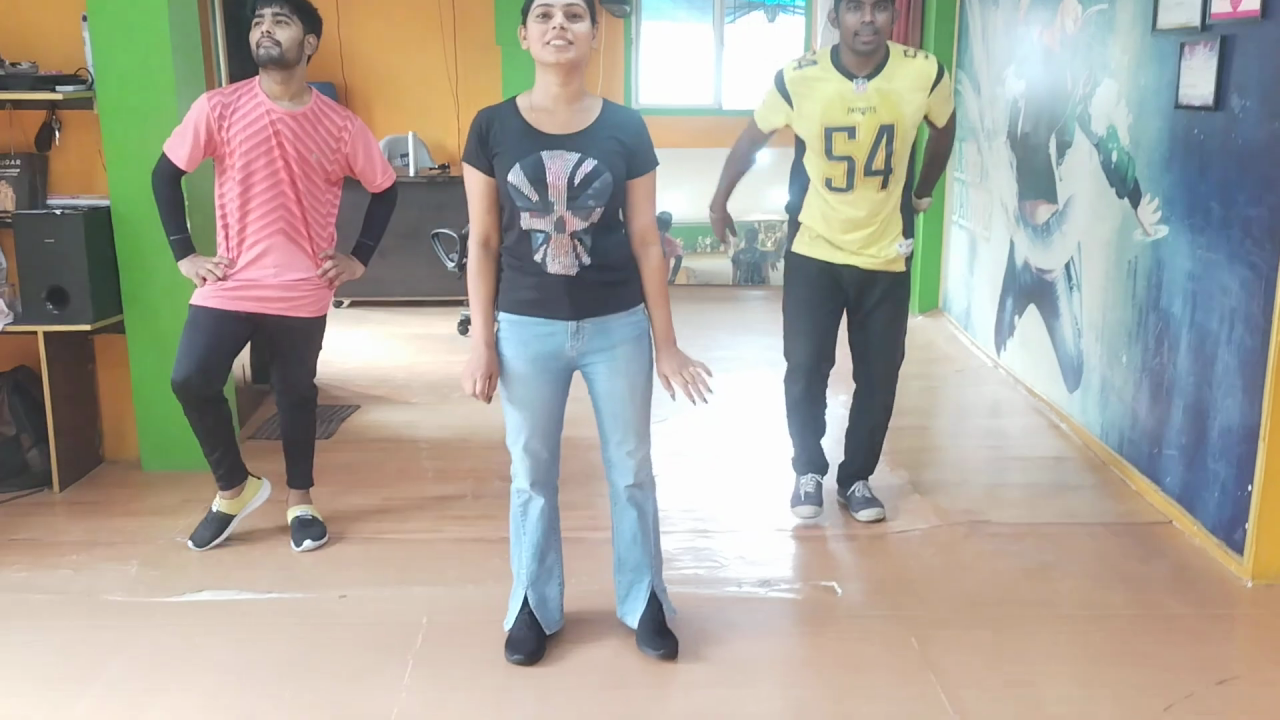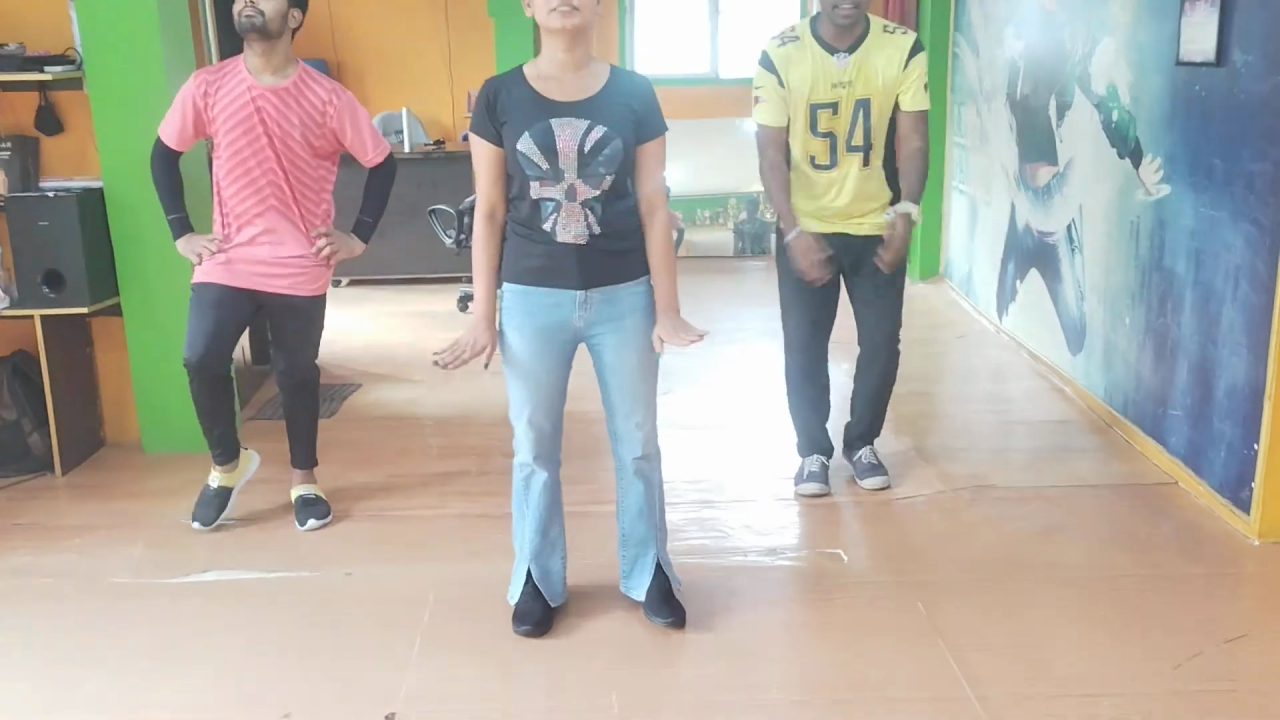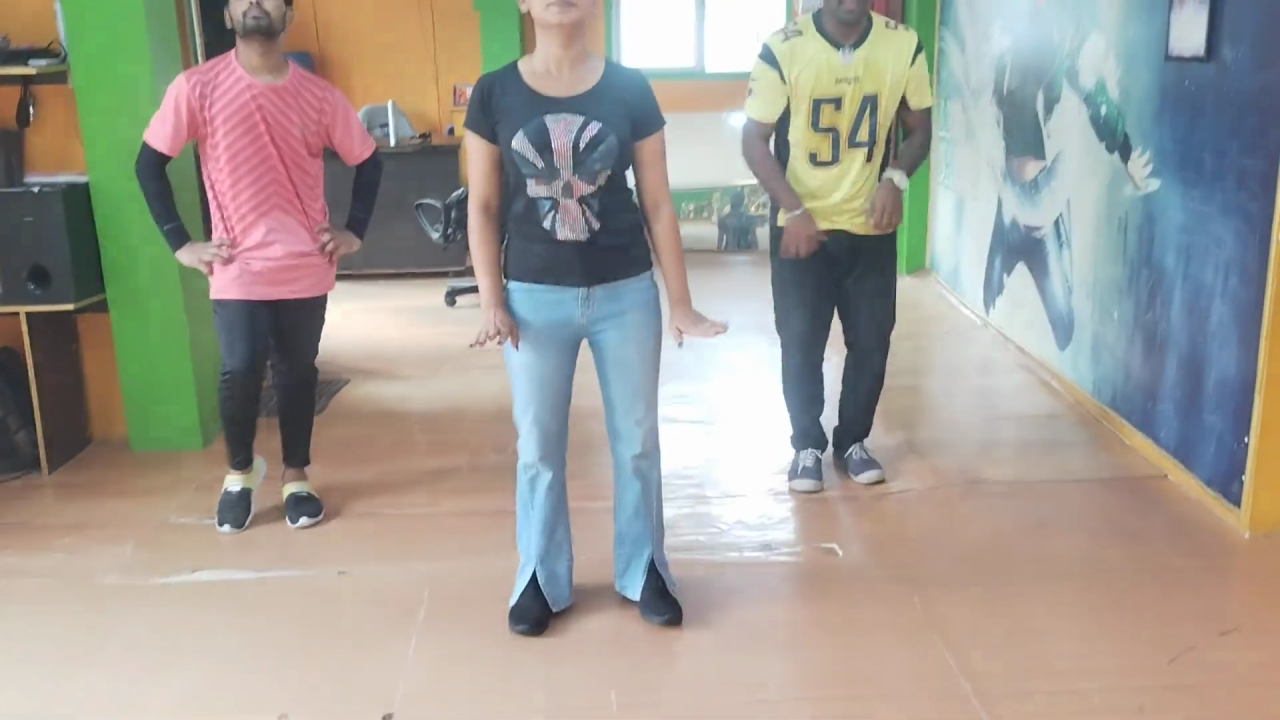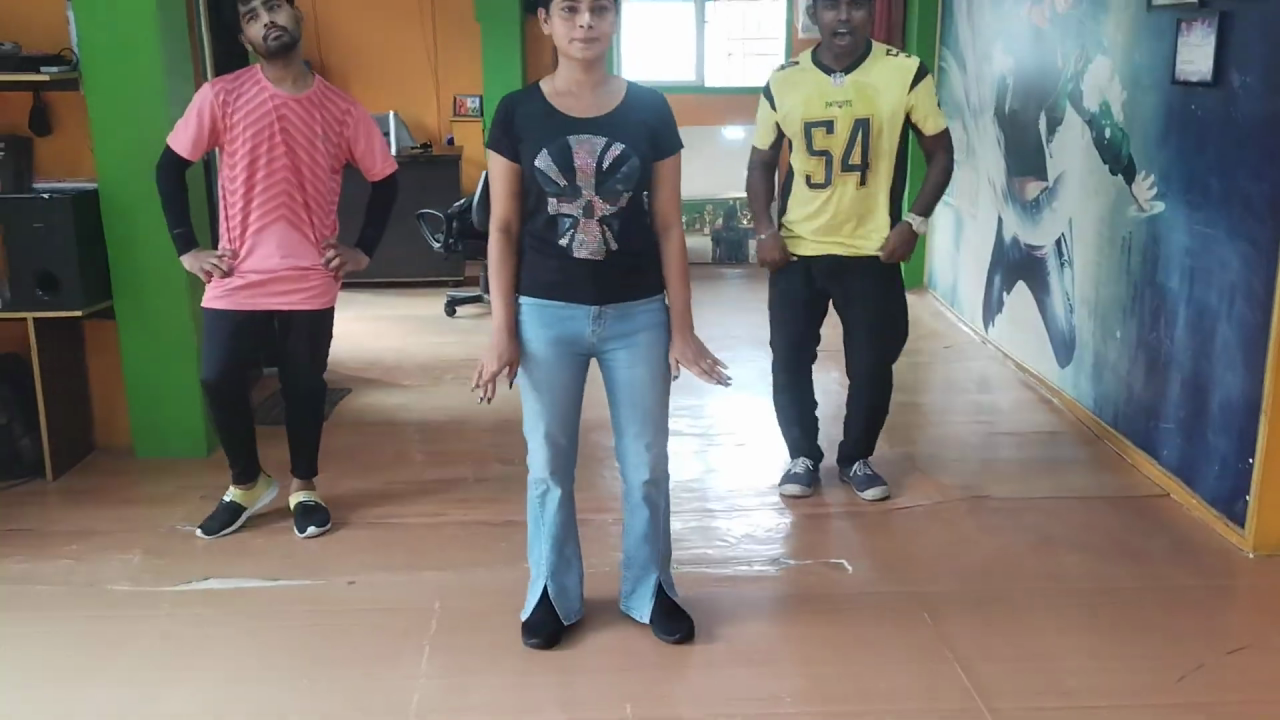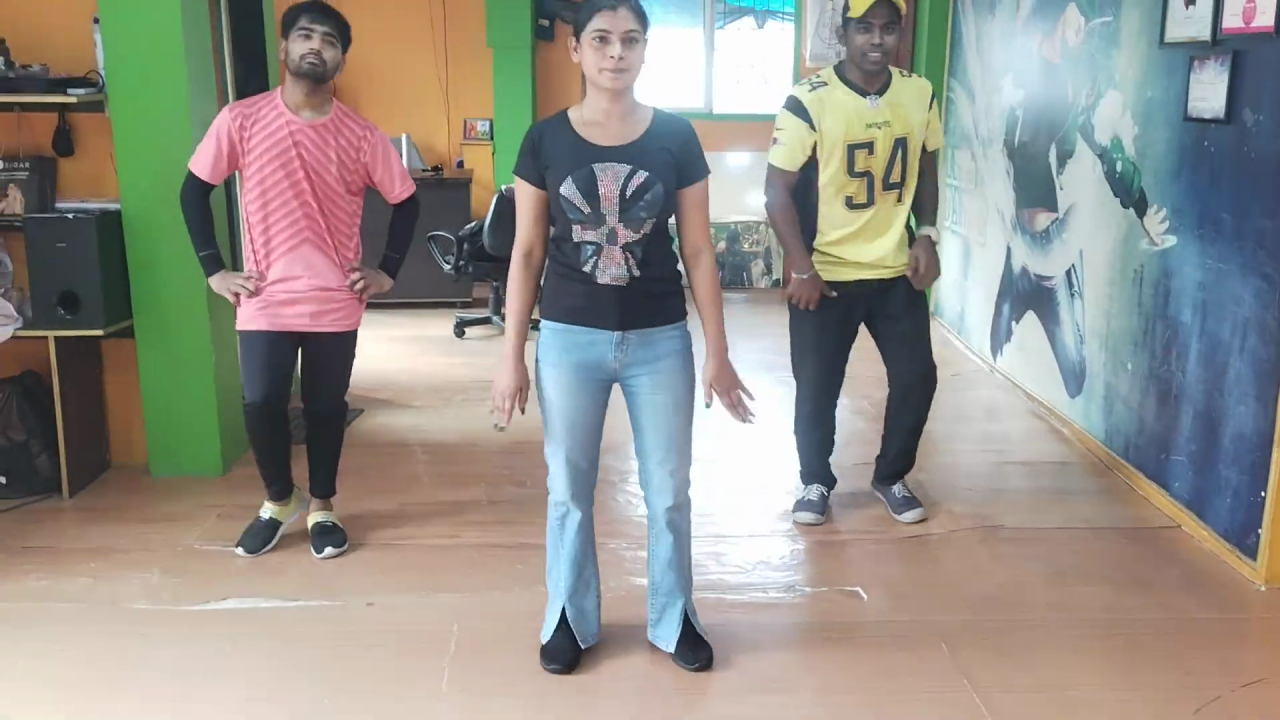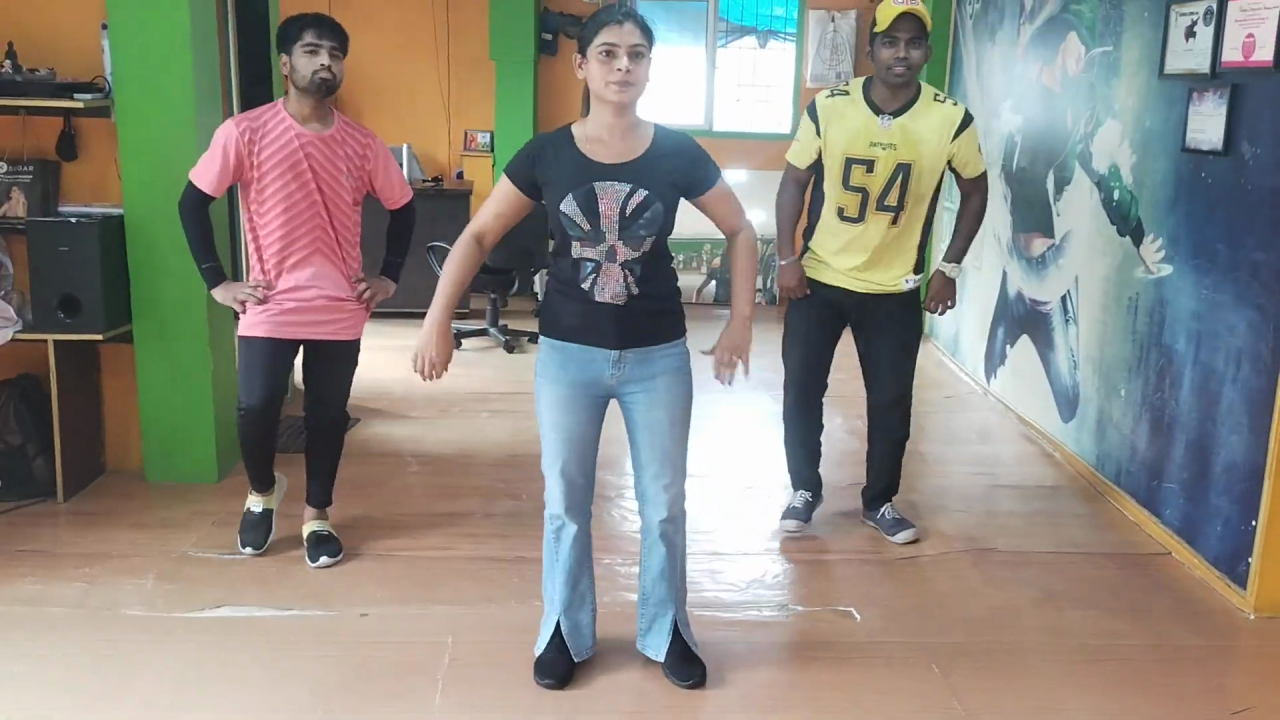
dt=0.4s
person 1, frame 1
left shoulder: (626, 129)
right shoulder: (492, 127)
left elbow: (645, 241)
right elbow: (483, 243)
left wrist: (665, 342)
right wrist: (482, 343)
left hip: (616, 327)
right hip: (527, 328)
left knee: (630, 469)
right knee: (531, 475)
left ankle: (643, 600)
right ankle: (533, 606)
person 1, frame 2
left shoulder: (634, 93)
right shoulder: (499, 96)
left elbow: (654, 208)
right elbow: (490, 213)
left wrist: (667, 309)
right wrist: (483, 314)
left hip: (621, 295)
right hip: (533, 298)
left knee: (637, 440)
right knee: (535, 445)
left ankle: (648, 572)
right ankle: (538, 579)
person 1, frame 3
left shoulder: (630, 88)
right shoulder: (495, 92)
left elbow: (656, 201)
right elbow: (483, 206)
left wrist: (679, 299)
right wrist: (492, 302)
left hip: (625, 292)
right hip: (536, 296)
left knee: (636, 437)
right knee: (539, 446)
left ankle: (643, 570)
right ankle: (541, 578)
person 1, frame 4
left shoulder: (650, 109)
right shoulder: (517, 112)
left elbow: (668, 226)
right elbow: (504, 228)
left wrist: (682, 328)
right wrist: (502, 331)
left hip: (637, 314)
right hip: (547, 314)
left knee: (645, 462)
right knee: (548, 463)
left ankle: (651, 590)
right ankle: (551, 593)
person 1, frame 5
left shoulder: (675, 137)
right shoulder: (545, 140)
left elbow: (699, 250)
right elbow: (528, 252)
left wrist: (718, 355)
right wrist: (512, 356)
left hip: (659, 340)
right hip: (569, 338)
left knee: (668, 489)
right knee: (569, 488)
left ankle: (673, 617)
right ankle: (569, 618)
person 1, frame 6
left shoulder: (678, 152)
right shoulder: (547, 154)
left elbow: (741, 233)
right elbow: (478, 236)
left wrist: (740, 322)
right wrist: (436, 320)
left hip: (657, 357)
right hip: (568, 354)
left knee: (663, 503)
right knee: (565, 502)
left ankle: (665, 632)
right ankle: (563, 632)
person 2, frame 1
left shoulder: (340, 125)
right shoulder: (218, 108)
left elbow: (384, 189)
right elbow: (165, 174)
left wrist: (359, 257)
right wrist: (184, 255)
left hip: (302, 289)
right hip: (232, 281)
left knee: (295, 392)
right knee: (191, 379)
left ankle: (299, 501)
right ankle: (234, 488)
person 2, frame 2
left shoulder: (327, 97)
right shoulder: (206, 87)
left elbow: (382, 163)
right elbow: (164, 155)
left wrist: (359, 236)
right wrist: (181, 233)
left hip: (300, 264)
right hip: (229, 257)
left knee: (297, 372)
right knee: (202, 358)
left ankle: (304, 480)
right ankle: (227, 463)
person 2, frame 3
left shoulder: (319, 95)
right shoulder: (197, 87)
left elbow: (367, 160)
right elbow: (149, 163)
left wrist: (355, 231)
right wrist: (181, 243)
left hip: (306, 263)
right hip: (239, 263)
left knee: (298, 369)
right knee: (241, 369)
left ankle: (296, 476)
right ankle: (240, 471)
person 2, frame 4
left shoulder: (341, 109)
right shoulder: (221, 97)
left elbow: (385, 179)
right elbow: (170, 166)
left wrist: (363, 249)
right wrist: (187, 248)
left hip: (311, 277)
right hip: (238, 274)
left knee: (304, 383)
right knee: (219, 378)
left ankle: (303, 487)
right ankle: (246, 484)
person 2, frame 5
left shoulder: (360, 134)
right shoulder: (240, 120)
left elbow: (405, 200)
right elbow: (194, 190)
left wrist: (386, 271)
right wrist: (214, 270)
left hip: (335, 298)
right hip: (267, 294)
left knee: (326, 405)
right knee: (263, 402)
left ankle: (320, 507)
right ankle: (277, 500)
person 2, frame 6
left shoulder: (363, 144)
right shoulder: (244, 132)
left elbow: (402, 208)
right elbow: (193, 202)
left wrist: (389, 277)
right wrist: (217, 282)
left hip: (339, 308)
right hip: (271, 303)
left knee: (328, 415)
right knee: (256, 407)
left ankle: (316, 516)
right ankle: (262, 492)
person 3, frame 1
left shoulder: (924, 74)
right shoulder: (797, 78)
left elbow: (943, 131)
right elbow: (752, 138)
left wrist: (921, 196)
right wrist: (718, 202)
left hip: (885, 259)
right hip: (815, 254)
left knee: (879, 375)
right knee: (806, 366)
left ankle: (856, 478)
right ankle: (808, 470)
person 3, frame 2
left shoulder: (903, 49)
right shoulder: (780, 54)
left elbow: (912, 142)
right elbow: (772, 152)
left wrist: (906, 214)
right wrist: (794, 231)
left hip: (877, 226)
right hip: (806, 229)
left knee: (881, 340)
right knee: (803, 344)
left ankle: (862, 442)
right ankle: (814, 450)
person 3, frame 3
left shoulder: (903, 44)
right shoulder: (783, 49)
left elbow: (920, 129)
right elbow: (754, 140)
left wrist: (894, 180)
right wrist: (793, 211)
left hip: (872, 227)
right hip: (803, 226)
left knee: (871, 341)
right knee: (801, 339)
left ankle: (852, 440)
right ankle: (807, 444)
person 3, frame 4
left shoulder: (906, 72)
right shoulder: (782, 82)
left elbow: (940, 155)
right elbow: (760, 164)
left wrist: (913, 222)
right wrist: (764, 230)
left hip: (872, 253)
right hip: (798, 251)
left knee: (872, 366)
right knee: (789, 361)
left ankle: (856, 457)
right ankle: (803, 456)
person 3, frame 5
left shoulder: (920, 94)
right shoulder: (808, 101)
right elbow: (778, 190)
left wrist: (926, 236)
right wrist: (801, 269)
left hip: (897, 270)
right hip: (826, 274)
left knee: (917, 377)
right knee: (817, 387)
left ankle: (891, 477)
right ankle: (816, 481)
person 3, frame 6
left shoulder: (950, 118)
right shoulder: (827, 108)
left elbow: (974, 193)
right elbow: (794, 183)
left wrist: (949, 268)
right wrist: (787, 258)
left hip: (894, 289)
right hip: (820, 279)
left knee: (891, 400)
right knee: (802, 386)
left ankle: (879, 500)
right ankle: (804, 488)
person 4, frame 1
left shoulder: (1083, 76)
right shoulder: (1021, 72)
left elbow: (1110, 146)
left wrist: (1138, 205)
left hip: (1057, 237)
right hip: (1023, 230)
left knee: (1070, 355)
right knee: (1002, 342)
person 4, frame 2
left shoulder: (1080, 38)
right shoulder: (1020, 34)
left elbow: (1111, 106)
left wrist: (1140, 164)
left hip: (1059, 196)
right hip: (1025, 191)
left knee: (1072, 314)
right knee: (1006, 303)
person 4, frame 3
left shoulder: (1069, 32)
left elbow: (1099, 99)
left wrist: (1128, 159)
left hip: (1046, 190)
right hip: (1012, 188)
left knee: (1061, 314)
right knee: (992, 300)
person 4, frame 4
left shoulder: (1075, 48)
right shoulder: (1013, 47)
left elbow: (1102, 122)
left wrist: (1132, 181)
left hip: (1048, 213)
right hip: (1013, 209)
left knee: (1062, 336)
right knee: (992, 322)
person 4, frame 5
left shoulder: (1087, 81)
right shoulder: (1024, 77)
left elbow: (1113, 153)
left wrist: (1144, 213)
left hip: (1059, 243)
right hip: (1023, 238)
left knee: (1071, 364)
right knee: (1000, 349)
person 4, frame 6
left shoulder: (1086, 111)
right shoulder: (1023, 99)
left elbow: (1110, 182)
left wrist: (1140, 241)
left hip: (1054, 268)
right hip: (1018, 262)
left knee: (1065, 389)
right knee: (992, 371)
